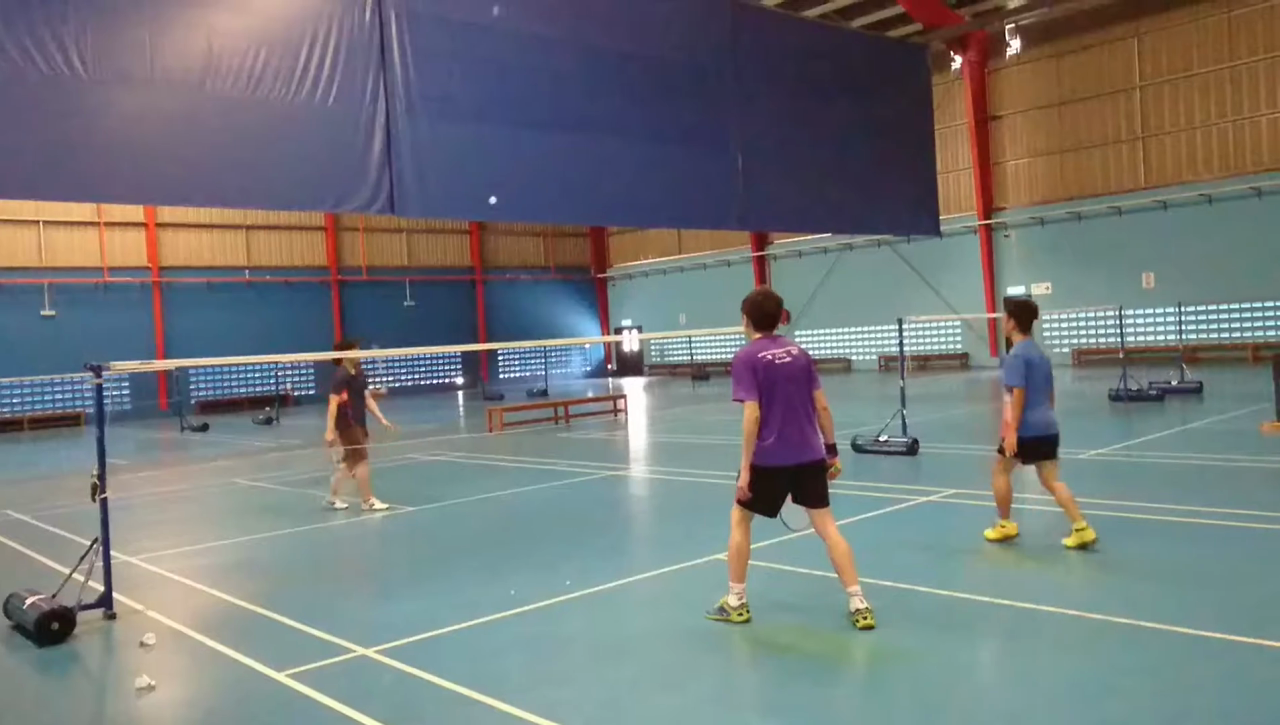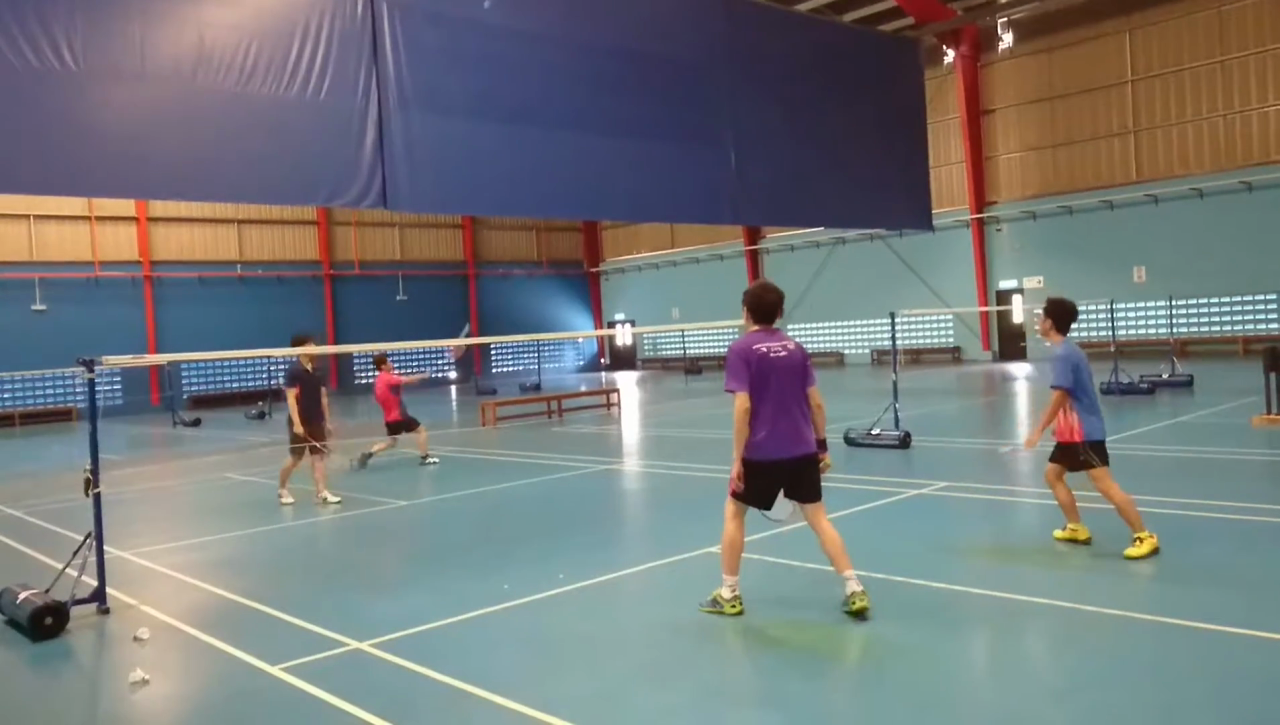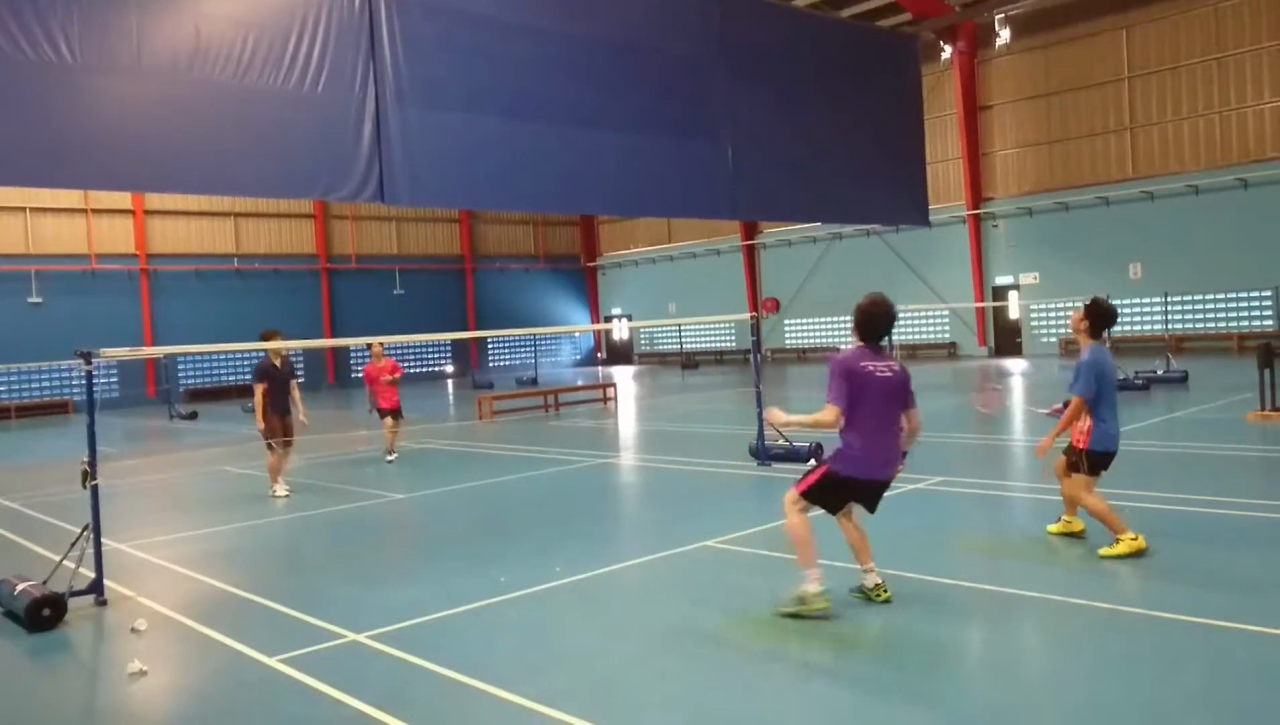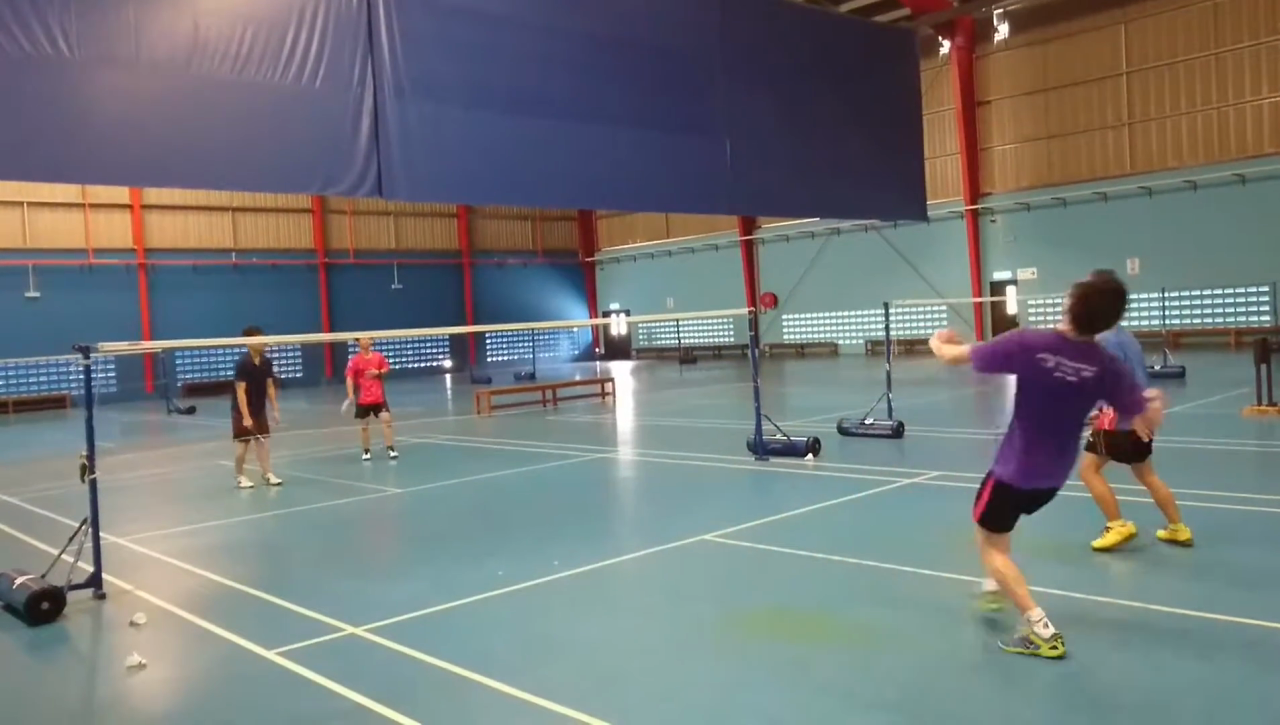
dt=0.5s
person 1, frame 1
left shoulder: (746, 358)
right shoulder: (799, 352)
left elbow: (753, 415)
right elbow: (822, 406)
left wrist: (745, 468)
right wrist: (831, 450)
left hip: (768, 459)
right hip: (810, 456)
left knee: (740, 519)
right knee: (826, 526)
left ankle: (736, 602)
right ankle: (859, 605)
person 1, frame 2
left shoulder: (740, 349)
right shoulder: (796, 348)
left elbow: (743, 407)
right elbow: (816, 403)
left wrist: (736, 459)
right wrist: (821, 446)
left hip: (762, 453)
right hip: (802, 450)
left knee: (734, 512)
right knee: (818, 519)
left ankle: (729, 595)
right ankle: (854, 590)
person 1, frame 3
left shoulder: (845, 362)
right shoulder: (897, 368)
left elbow: (832, 419)
right elbow: (913, 424)
left wrist: (787, 420)
right wrist: (900, 455)
left hip: (852, 463)
right hip: (884, 467)
left knee: (794, 506)
right knee: (844, 514)
left ankle: (812, 591)
right ankle: (873, 582)
person 1, frame 4
left shoulder: (1026, 343)
right shoulder: (1106, 365)
left elbow: (955, 357)
right elbow: (1146, 423)
left wrist: (937, 341)
right wrist: (1152, 402)
left hip: (1016, 468)
right hip: (1056, 472)
left knee: (990, 546)
right knee: (998, 504)
left ankle: (1043, 632)
right ankle: (994, 586)
person 2, frame 1
left shoulder: (1016, 354)
right shoulder: (1040, 352)
left elbow: (1018, 394)
left wrist: (1011, 431)
left hip: (1024, 427)
right hip: (1046, 426)
left knee: (1000, 470)
right knee: (1050, 479)
left ankle: (1005, 525)
right ankle: (1082, 528)
person 2, frame 2
left shoulder: (1062, 354)
right shoulder: (1071, 350)
left elbow: (1059, 396)
left wrist: (1038, 430)
right wrist: (1055, 426)
left hip: (1083, 432)
right hip: (1075, 432)
left knee: (1105, 485)
right knee: (1052, 474)
left ankle: (1144, 536)
right ankle: (1076, 528)
person 2, frame 3
left shoulder: (1090, 359)
right shoulder: (1099, 352)
left elbow: (1079, 404)
left wrist: (1053, 435)
right wrist: (1066, 407)
left hip: (1096, 436)
right hip: (1098, 432)
left knee: (1080, 491)
right knee: (1062, 468)
left ankle: (1128, 538)
right ankle: (1070, 521)
person 2, frame 4
left shoulder: (1107, 340)
right shoulder: (1122, 337)
right wrist: (1103, 411)
left hip: (1120, 420)
left knee: (1088, 469)
right knee: (1146, 475)
left ankle: (1118, 525)
right ankle: (1178, 528)
